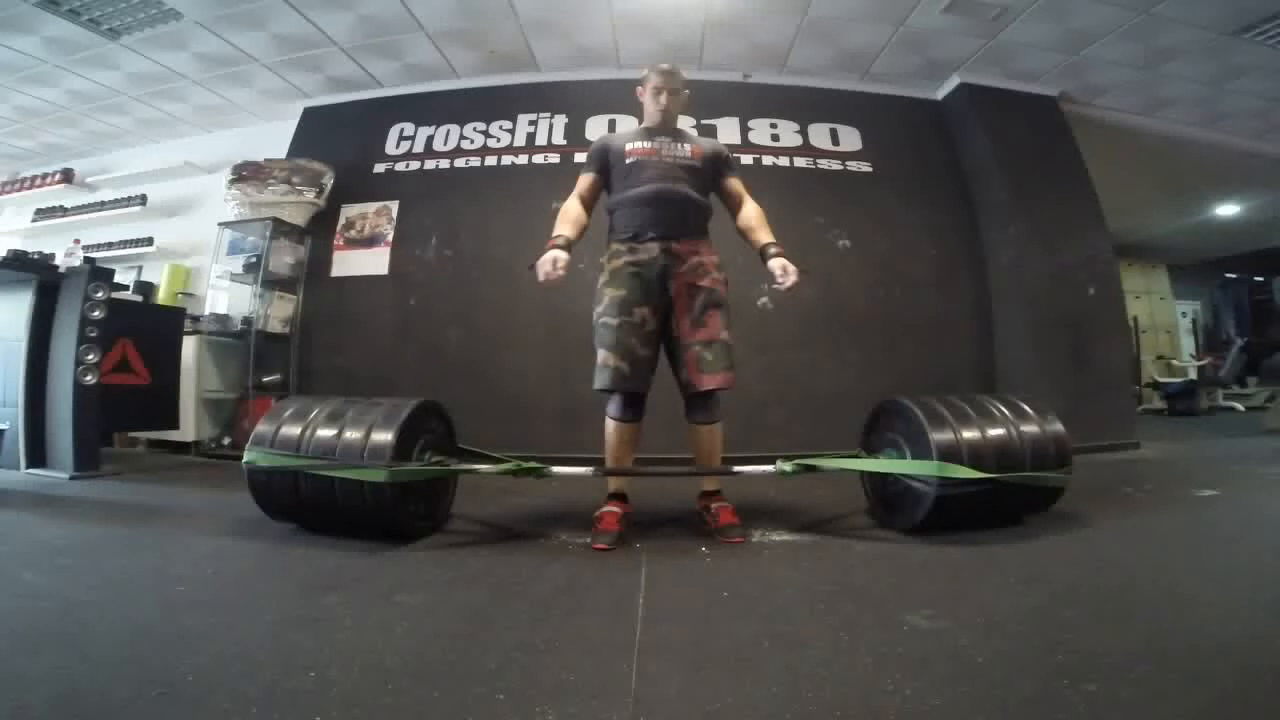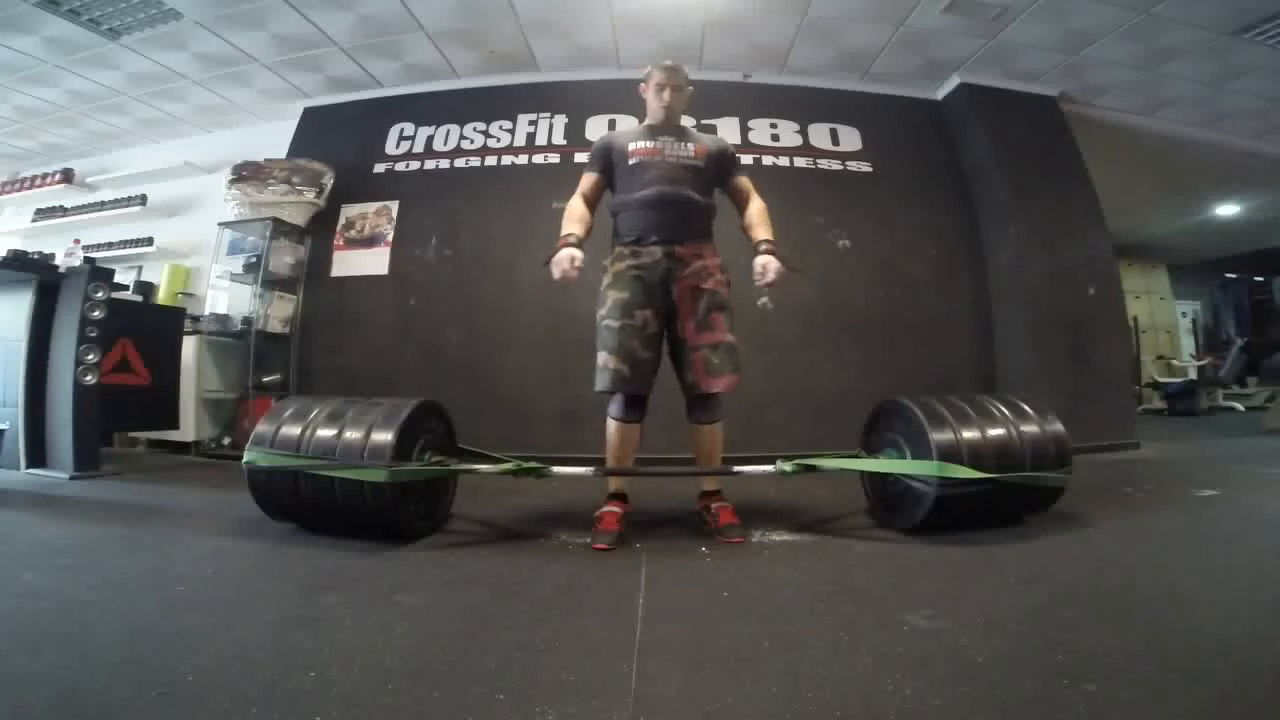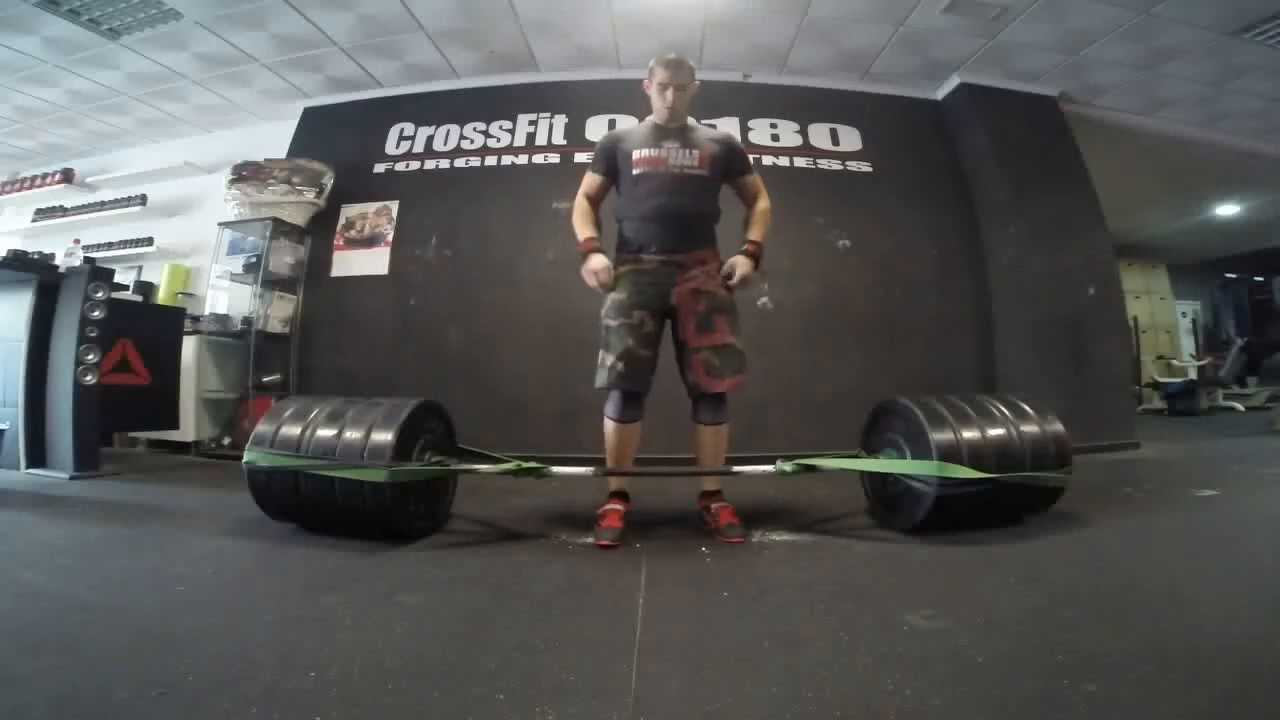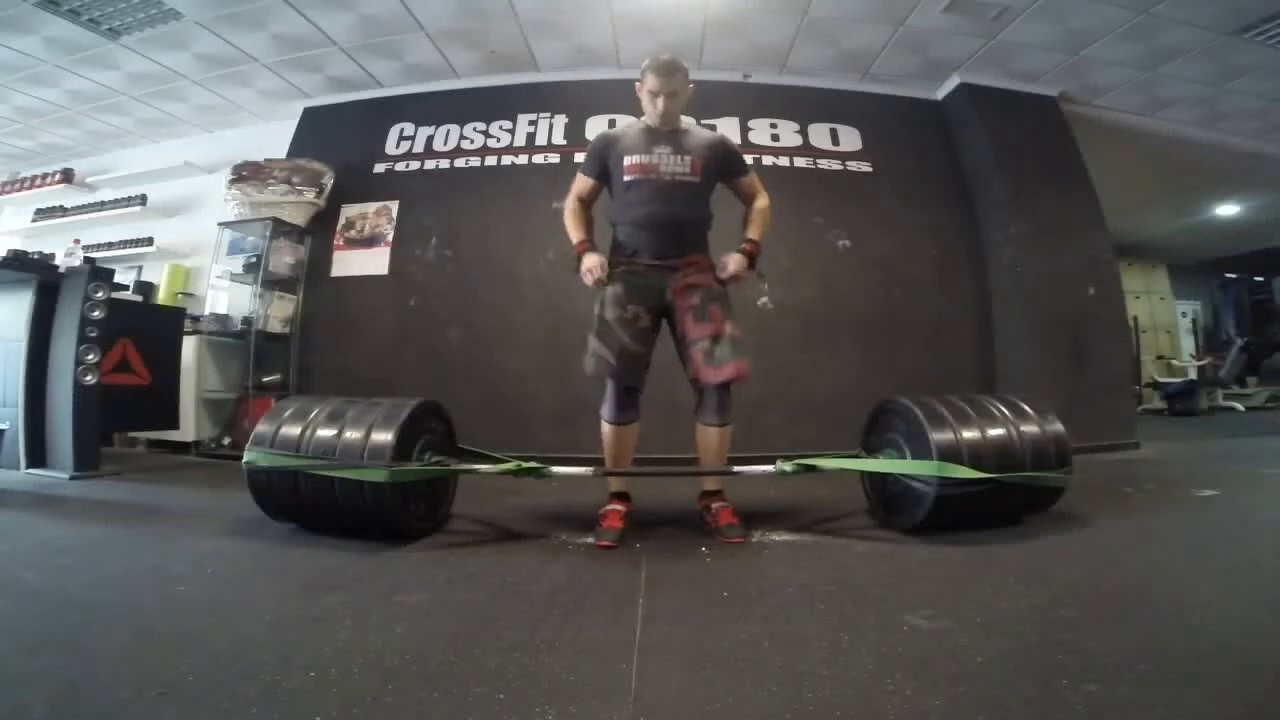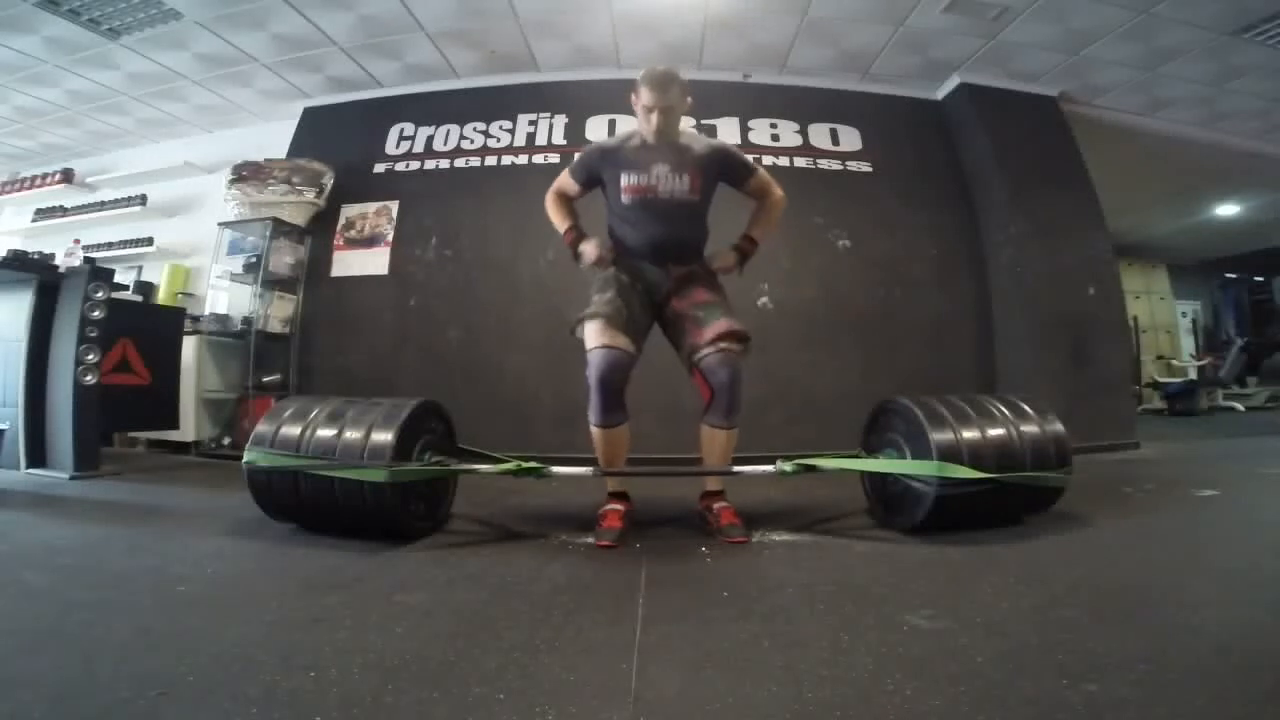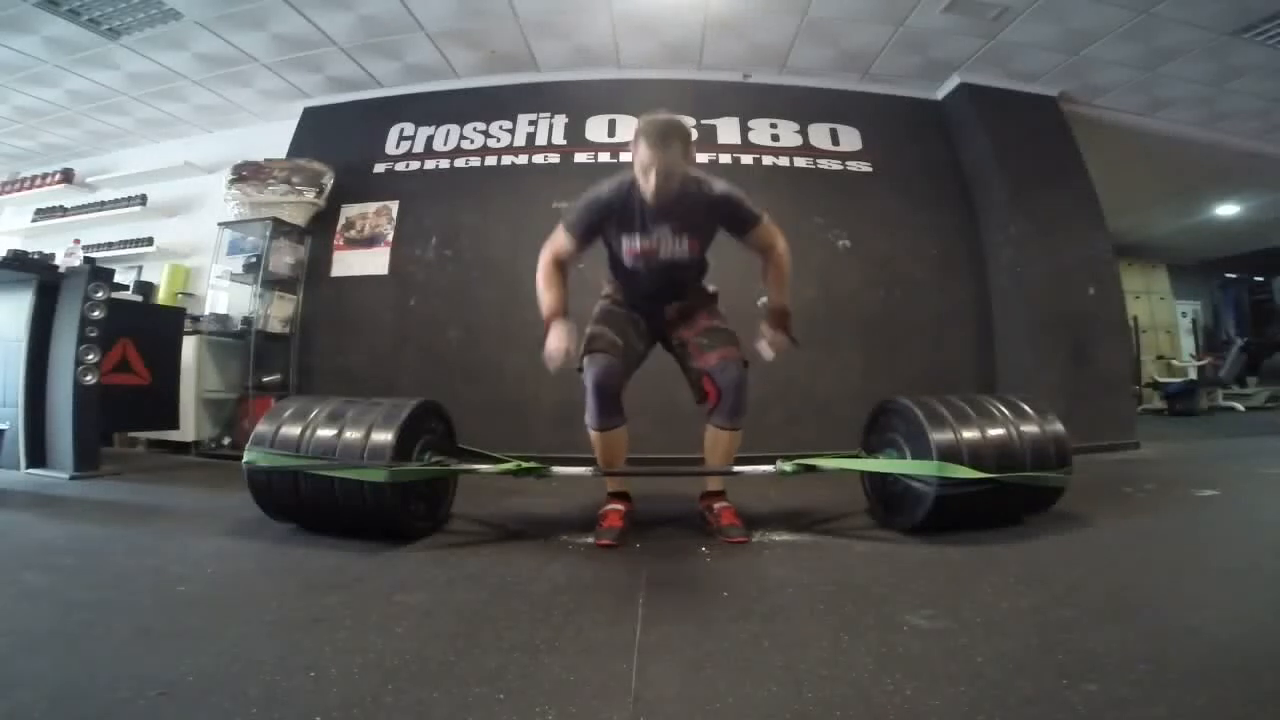
dt=0.2s
person 1, frame 1
left shoulder: (709, 150)
right shoulder: (611, 145)
left elbow: (743, 204)
right elbow: (578, 200)
left wrist: (771, 250)
right wrist: (559, 245)
left hip: (694, 261)
right hip: (629, 261)
left knee: (703, 384)
right knee: (625, 385)
left ankle: (712, 497)
right ankle: (615, 499)
person 1, frame 2
left shoulder: (713, 146)
right shoulder: (614, 144)
left elbow: (751, 201)
right elbow: (582, 200)
left wrist: (764, 247)
right wrist: (569, 243)
left hip: (698, 264)
right hip: (632, 264)
left knee: (706, 385)
right knee: (627, 386)
left ankle: (711, 496)
right ankle: (615, 499)
person 1, frame 3
left shoulder: (720, 144)
right shoulder: (618, 142)
left elbow: (758, 199)
right elbow: (586, 199)
left wrist: (751, 251)
right wrist: (590, 250)
left hip: (700, 271)
right hip: (634, 271)
left knee: (711, 385)
right knee: (625, 386)
left ankle: (712, 496)
right ankle: (616, 496)
person 1, frame 4
left shoulder: (713, 146)
right shoulder: (611, 143)
left elbow: (758, 200)
right elbow: (577, 201)
left wrist: (748, 250)
right wrist: (585, 248)
left hip: (694, 271)
right hip: (630, 273)
left knee: (716, 379)
right knee: (621, 381)
left ankle: (713, 496)
right ankle: (617, 497)
person 1, frame 5
left shoulder: (712, 153)
right shoulder: (606, 153)
left elbow: (771, 195)
right elbow: (556, 195)
left wrist: (743, 249)
right wrist: (578, 239)
left hip: (690, 277)
right hip: (626, 276)
left knee: (724, 371)
right knee: (604, 371)
left ankle: (714, 496)
right ankle: (616, 498)
person 1, frame 6
left shoulder: (717, 198)
right shoulder: (605, 199)
left elbow: (774, 248)
right elbow: (552, 257)
left wrist: (777, 316)
right wrist: (556, 320)
left hip: (689, 305)
right hip: (627, 304)
left knee: (730, 377)
right knee: (600, 377)
left ankle: (715, 497)
right ankle: (617, 499)
